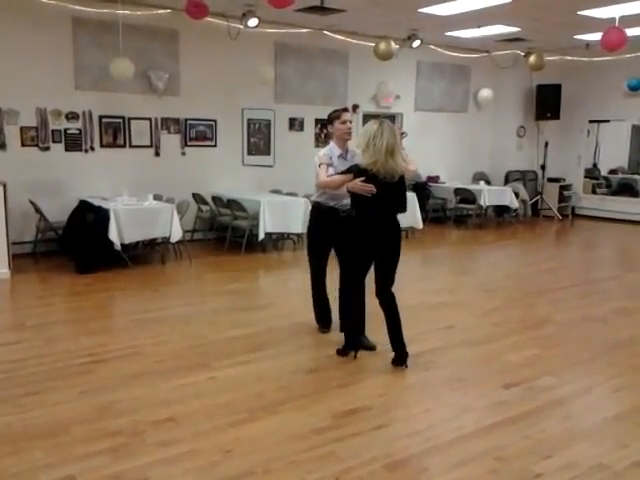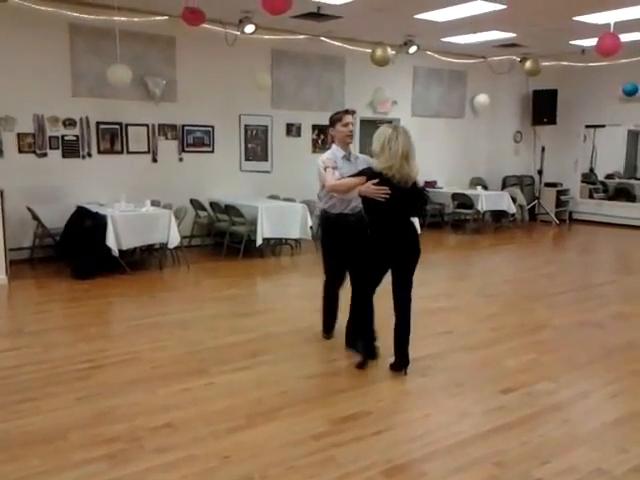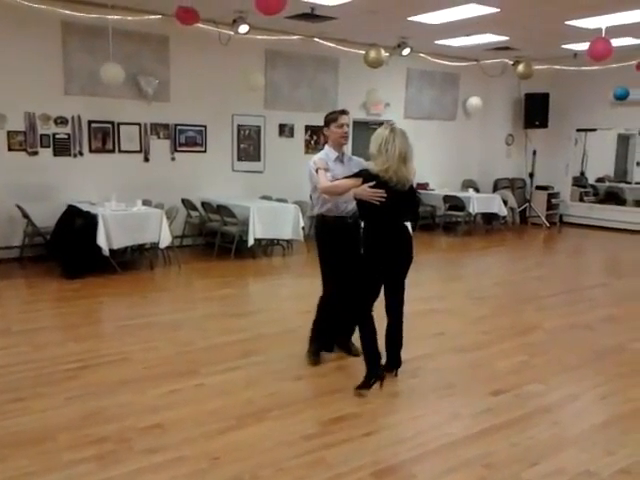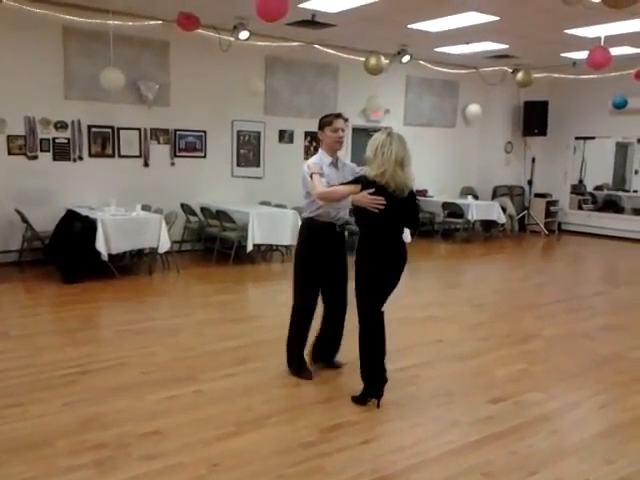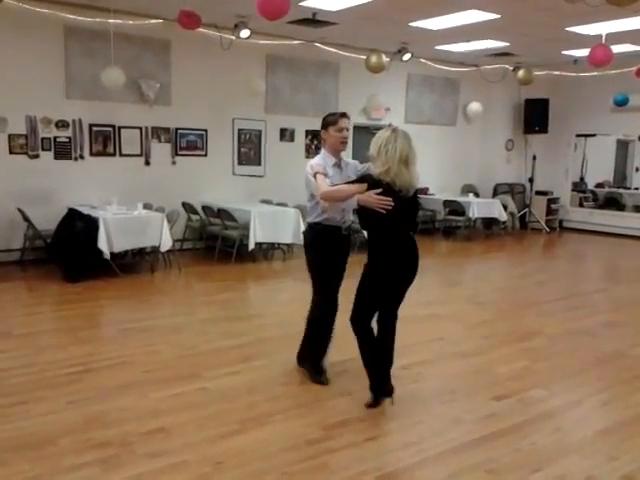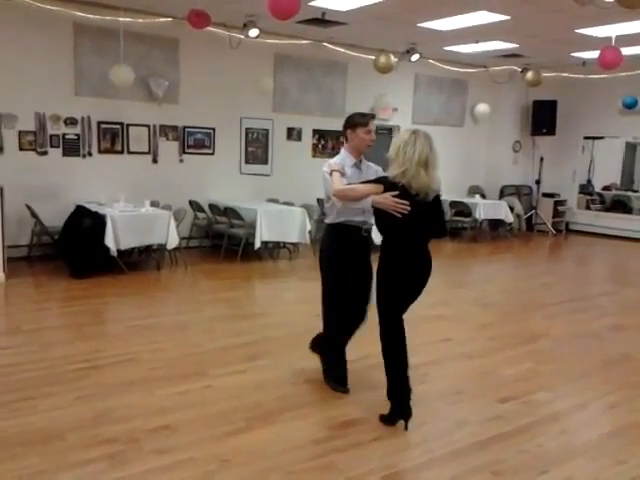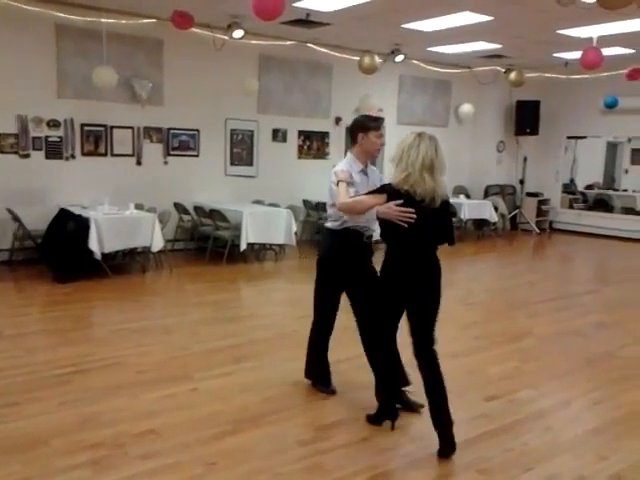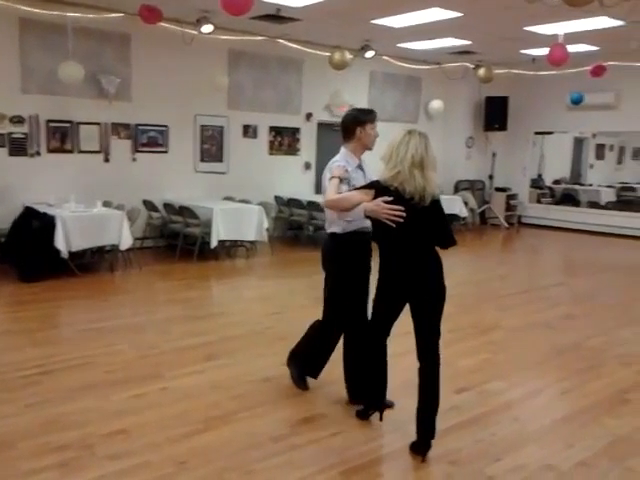
dt=0.3s
person 1, frame 1
left shoulder: (360, 171)
right shoulder: (398, 170)
left hip: (364, 236)
right hip: (390, 235)
left knee: (354, 286)
right knee: (385, 291)
left ankle: (351, 343)
right ankle: (400, 350)
person 1, frame 2
left shoulder: (373, 174)
right shoulder: (410, 176)
left elbow: (332, 186)
left wrist: (329, 167)
left hip: (382, 242)
right hip: (408, 241)
left knee: (365, 292)
right knee: (403, 298)
left ankle: (368, 348)
right ankle: (401, 358)
person 1, frame 3
left shoulder: (369, 176)
right shoulder: (406, 179)
left elbow: (326, 188)
right elbow: (412, 213)
left wrist: (321, 168)
left hip: (377, 247)
right hip: (402, 246)
left knee: (363, 307)
right knee: (395, 302)
left ankle: (373, 368)
right ankle: (393, 360)
person 1, frame 4
left shoulder: (368, 183)
right shoulder: (405, 186)
left elbow: (322, 194)
right elbow: (413, 222)
left wrist: (316, 174)
left hip: (372, 256)
right hip: (396, 255)
left knee: (367, 317)
right knee: (375, 311)
left ankle: (372, 387)
right ankle: (378, 375)
person 1, frame 5
left shoulder: (373, 181)
right shoulder: (409, 184)
left elbow: (326, 194)
left wrist: (319, 173)
left hip: (384, 259)
right hip: (408, 257)
left knee: (360, 318)
right knee: (388, 316)
left ankle: (379, 385)
right ankle: (383, 380)
person 1, frame 6
left shoulder: (390, 184)
right shoulder: (431, 190)
left elbow: (340, 191)
right elbow: (437, 229)
left wrist: (336, 171)
left hip: (395, 265)
right hip: (421, 265)
left knee: (389, 331)
right knee: (394, 321)
left ankle: (400, 406)
right ankle: (400, 392)
person 1, frame 7
left shoulder: (394, 191)
right shoulder: (439, 196)
left elbow: (345, 205)
right elbow: (446, 236)
left wrist: (343, 180)
left hip: (397, 275)
right hip: (429, 276)
left knee: (385, 338)
right knee: (425, 348)
left ankle: (386, 408)
right ankle: (445, 433)
person 1, frame 8
left shoulder: (382, 189)
right shoulder: (430, 195)
left elbow: (331, 202)
right elbow: (445, 239)
left wrist: (336, 177)
left hip: (394, 277)
right hip: (429, 277)
left knee: (376, 336)
right knee: (428, 352)
left ankle: (372, 402)
right ankle: (424, 436)
person 2, frame 1
left shoulder: (357, 156)
right shoulder: (325, 155)
right elbow: (324, 182)
right wrist: (349, 186)
left hip: (346, 217)
right hip: (323, 216)
right knee: (318, 272)
right ankle: (324, 319)
person 2, frame 2
left shoulder: (361, 160)
right shoulder: (326, 160)
right elbow: (335, 188)
right wrist: (361, 190)
left hip: (357, 222)
right hip: (334, 224)
left knee: (362, 280)
right knee: (334, 278)
left ankle: (354, 336)
right ankle: (329, 324)
person 2, frame 3
left shoulder: (356, 162)
right shoulder: (319, 161)
right elbow: (328, 191)
right wrist: (356, 193)
left hip: (351, 225)
right hip: (329, 227)
left knee: (353, 285)
right knee: (334, 288)
left ankle: (343, 337)
right ankle: (318, 343)
person 2, frame 4
left shoulder: (348, 168)
right shoulder: (313, 166)
right elbow: (323, 198)
right wrist: (355, 199)
left hip: (337, 234)
right hip: (315, 233)
left knee: (337, 298)
right knee: (306, 299)
left ankle: (324, 352)
right ankle: (295, 360)
person 2, frame 5
left shoulder: (352, 167)
right shoulder: (315, 166)
right elbow: (327, 199)
right wrist: (361, 199)
left hip: (342, 236)
right hip: (321, 237)
left knee: (327, 300)
right knee: (326, 301)
left ankle: (308, 355)
right ankle: (314, 360)
person 2, frame 6
left shoulder: (373, 170)
right shoulder: (334, 166)
left elbow: (393, 187)
right elbow: (341, 199)
right wrist: (376, 200)
left hip: (362, 241)
right hip: (338, 240)
left knee: (357, 309)
right knee: (337, 307)
left ankle: (324, 344)
right ankle: (334, 372)
person 2, frame 7
left shoulder: (374, 175)
right shoulder: (342, 172)
left elbow: (391, 198)
right elbow: (346, 209)
right wrist: (381, 211)
left hip: (362, 248)
right hip: (339, 247)
left knee: (374, 317)
right knee: (326, 314)
right ankle: (318, 374)
person 2, frame 8
left shoulder: (360, 168)
right shoulder: (339, 168)
left elbow: (371, 201)
right elbow: (335, 207)
right wrist: (367, 208)
left hip: (358, 246)
right hip: (344, 247)
left knee: (354, 318)
right knee: (338, 317)
left ankle: (359, 387)
right ankle: (301, 360)
